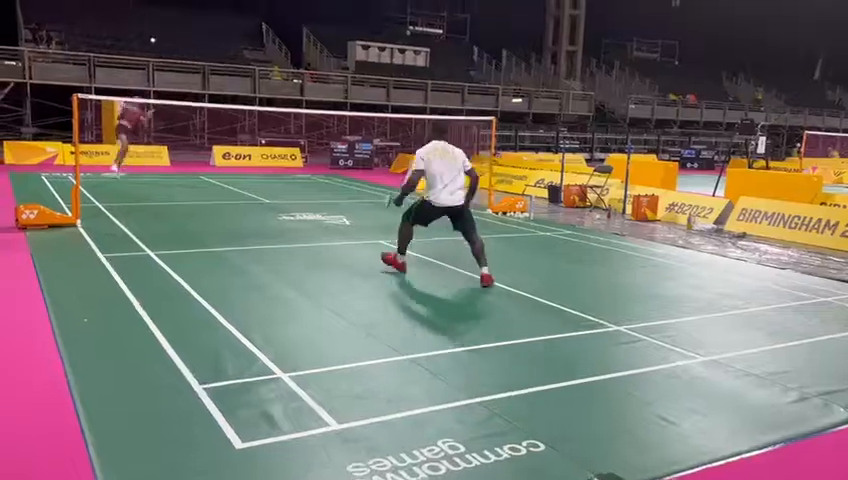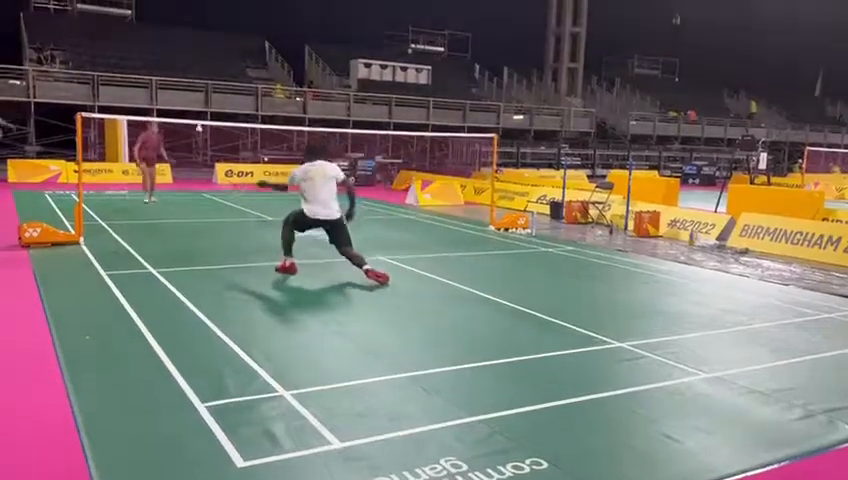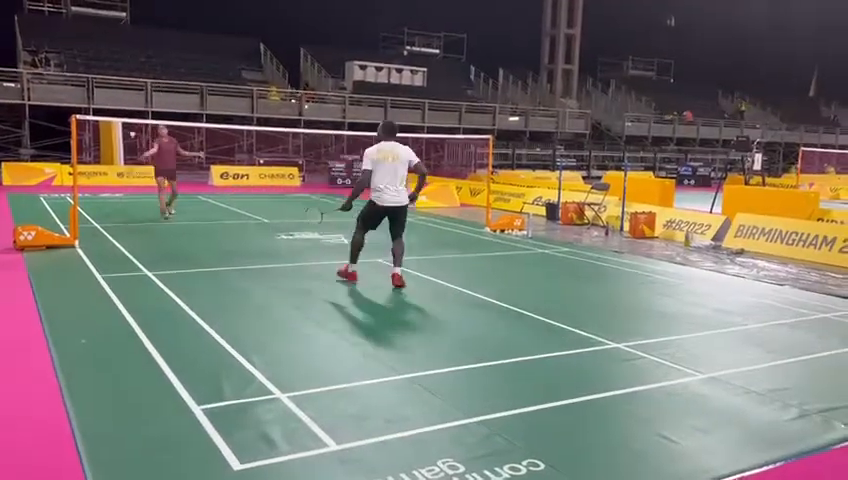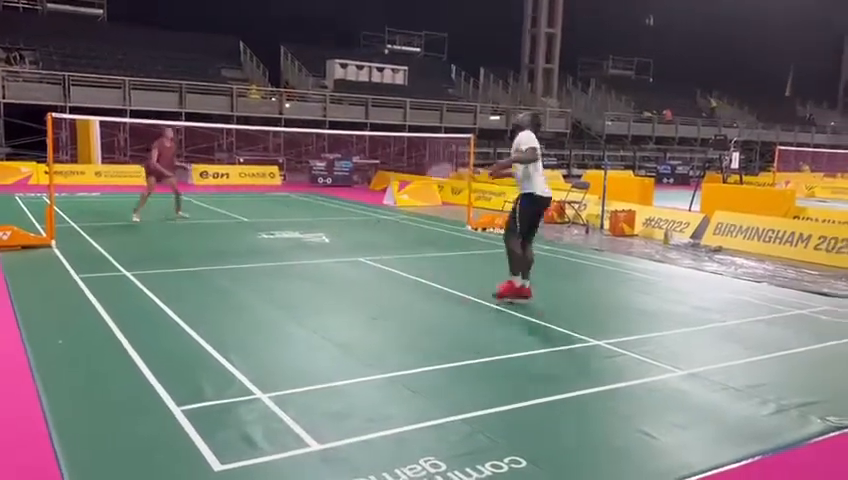
dt=0.7s
person 1, frame 1
left shoulder: (424, 152)
right shoulder: (457, 152)
left elbow: (413, 180)
right elbow: (474, 177)
left wrist: (400, 197)
right wrist: (467, 200)
left hip: (434, 201)
right hip: (458, 202)
left knee: (407, 221)
right knee: (472, 236)
left ankle: (399, 260)
right ankle: (485, 272)
person 1, frame 2
left shoulder: (298, 172)
right shoulder: (332, 168)
left elbow: (284, 187)
right elbow: (350, 186)
left wrist: (268, 184)
right wrist: (352, 208)
left hip: (310, 215)
right hip: (333, 216)
left knee: (288, 224)
right knee: (347, 250)
left ankle: (288, 263)
right ankle: (368, 269)
person 1, frame 3
left shoulder: (371, 152)
right shoulder: (405, 150)
left elbow: (364, 181)
right elbow: (423, 172)
left wrist: (349, 201)
right wrist: (415, 193)
left hip: (379, 201)
right hip: (401, 202)
left knee: (360, 230)
right knee: (397, 237)
left ankle: (351, 269)
right ankle: (397, 273)
person 1, frame 4
left shoulder: (525, 135)
right shoulder: (522, 138)
left elbow: (532, 156)
left wrist: (507, 161)
right wrist: (500, 171)
left hip: (532, 194)
right hip: (536, 194)
left knee: (511, 235)
right knee: (525, 240)
left ankle: (515, 283)
right ankle: (524, 285)
